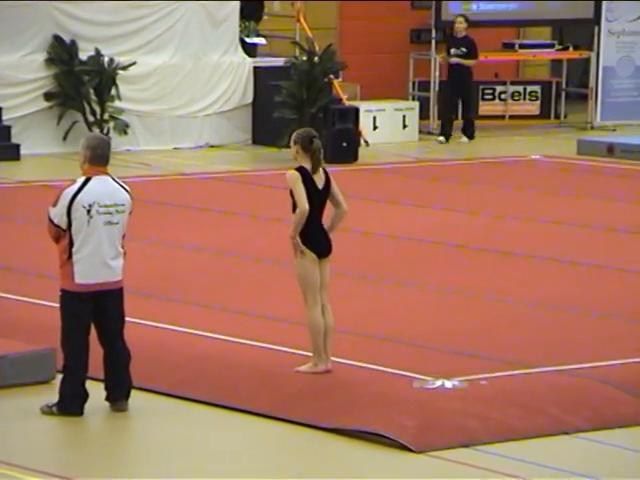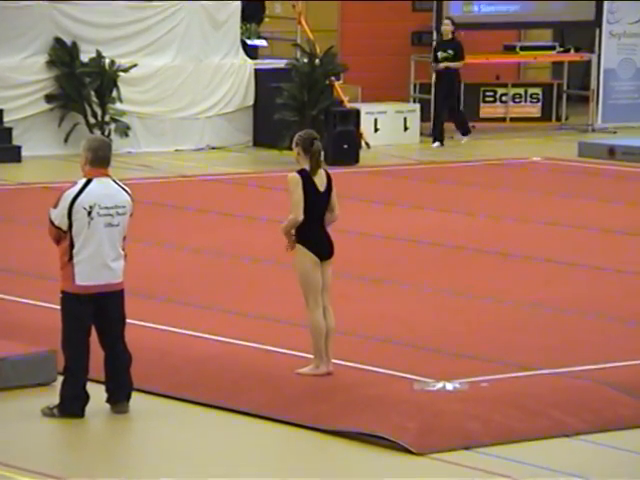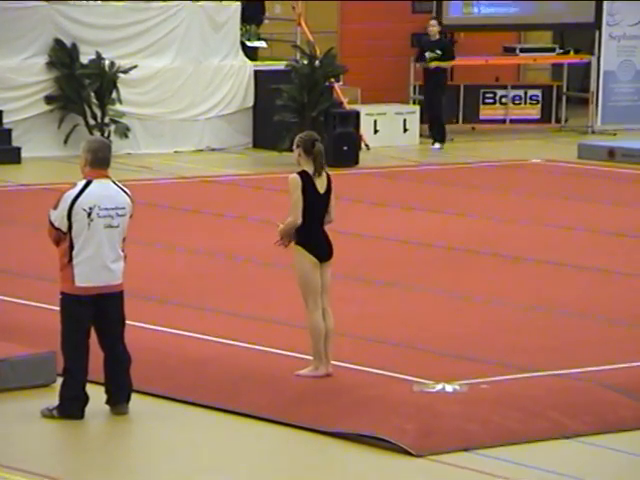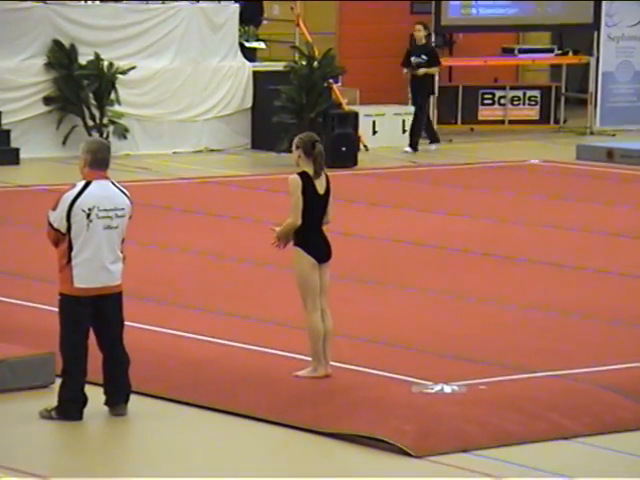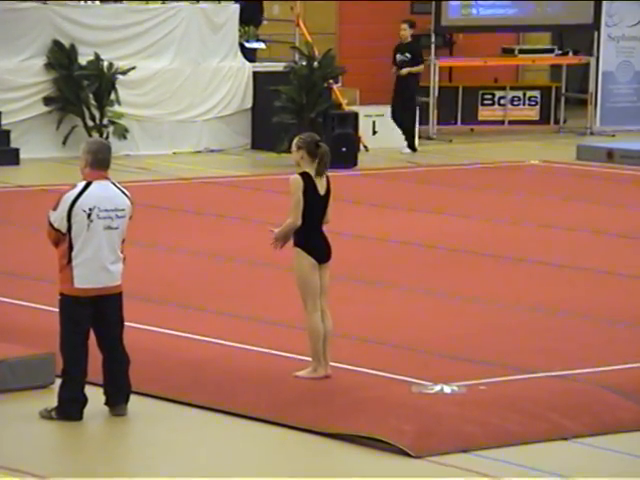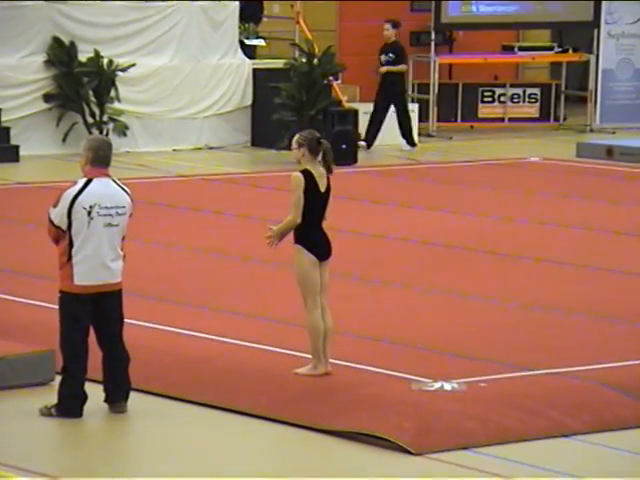
dt=0.2s
person 1, frame 1
left shoulder: (74, 193)
right shoulder: (123, 193)
left elbow: (54, 232)
left hip: (78, 281)
right hip: (112, 279)
left knee: (75, 344)
right knee: (114, 340)
left ankle: (71, 402)
right ankle: (119, 396)
person 1, frame 2
left shoulder: (74, 195)
right shoulder: (124, 194)
left elbow: (55, 233)
left hip: (79, 283)
right hip: (113, 280)
left knee: (76, 346)
right knee: (115, 342)
left ankle: (72, 404)
right ankle: (120, 397)
person 1, frame 3
left shoulder: (74, 196)
right shoulder: (124, 196)
left elbow: (55, 235)
left hip: (78, 284)
right hip: (112, 282)
left knee: (75, 347)
right knee: (114, 343)
left ankle: (71, 406)
right ankle: (120, 399)
person 1, frame 4
left shoulder: (73, 197)
right shoulder: (123, 197)
left elbow: (53, 235)
left hip: (77, 284)
right hip: (111, 283)
left knee: (74, 348)
right knee: (113, 343)
left ankle: (70, 407)
right ankle: (118, 400)
person 1, frame 5
left shoulder: (74, 197)
right shoulder: (123, 197)
left elbow: (54, 236)
left hip: (77, 285)
right hip: (111, 283)
left knee: (74, 348)
right knee: (113, 344)
left ankle: (70, 407)
right ankle: (118, 400)
person 1, frame 6
left shoulder: (74, 194)
right shoulder: (124, 195)
left elbow: (54, 233)
left hip: (77, 282)
right hip: (111, 281)
left knee: (74, 345)
right knee: (112, 341)
left ankle: (70, 404)
right ankle: (118, 397)
person 2, frame 1
left shoulder: (295, 175)
right shoulder: (324, 174)
left elbow: (303, 209)
right elbow: (342, 209)
left wrist: (294, 235)
right wrist: (326, 231)
left hip: (308, 242)
right hip: (324, 240)
left knee: (312, 304)
right knee: (323, 302)
left ankle: (318, 361)
right ankle: (325, 358)
person 2, frame 2
left shoulder: (296, 177)
right shoulder: (326, 176)
left elbow: (298, 216)
right elbow: (333, 215)
left wrist: (286, 230)
left hip: (308, 246)
right hip: (325, 242)
left knee: (313, 306)
right knee: (324, 304)
left ankle: (319, 363)
right ankle: (326, 360)
person 2, frame 3
left shoulder: (296, 179)
right shoulder: (326, 177)
left elbow: (296, 219)
right elbow: (329, 217)
left wrist: (284, 231)
left hip: (307, 247)
right hip: (324, 244)
left knee: (313, 308)
right knee: (324, 306)
left ankle: (318, 365)
right ankle: (325, 362)
person 2, frame 4
left shoulder: (297, 180)
right shoulder: (324, 178)
left elbow: (295, 220)
right elbow: (326, 218)
left wrist: (282, 233)
left hip: (306, 248)
right hip: (323, 245)
left knee: (311, 309)
right knee: (322, 307)
left ankle: (317, 366)
right ankle: (324, 363)
person 2, frame 5
left shoulder: (298, 180)
right shoulder: (324, 179)
left elbow: (296, 220)
left wrist: (280, 234)
right wrist: (289, 234)
left hip: (306, 248)
right hip: (323, 245)
left knee: (312, 309)
right knee: (322, 307)
left ankle: (317, 366)
right ankle: (324, 363)
person 2, frame 6
left shoulder: (299, 178)
right shoulder: (324, 176)
left elbow: (296, 218)
left wrist: (278, 231)
right wrist: (285, 231)
left hip: (307, 246)
right hip: (323, 242)
left knee: (312, 307)
right knee: (322, 305)
left ankle: (317, 363)
right ankle: (324, 360)
person 3, frame 1
left shoulder: (469, 42)
right shoulder: (451, 41)
left elbow: (473, 62)
left wrist: (458, 60)
right wrist: (446, 60)
left hip: (465, 78)
right hip: (452, 77)
left knee: (467, 106)
right knee: (448, 105)
left ankle: (469, 133)
right ankle: (444, 135)
person 3, frame 2
left shoulder: (456, 44)
right shoulder: (438, 44)
left elbow: (460, 64)
left wrist: (446, 64)
right wrist: (435, 67)
left hip: (453, 81)
right hip: (440, 80)
left knee: (453, 109)
right knee: (438, 109)
left ankle: (465, 131)
right ankle: (438, 139)
person 3, frame 3
left shoulder: (445, 44)
right shoulder: (424, 44)
left elbow: (450, 63)
right elbow: (420, 62)
left wrist: (437, 63)
left hip: (440, 81)
right hip: (428, 81)
left knee: (436, 109)
right knee: (430, 110)
left ankle: (439, 139)
right ankle: (437, 139)
person 3, frame 4
left shoulder: (430, 49)
right shoulder: (411, 50)
left elbow: (436, 69)
right elbow: (406, 67)
left wrist: (425, 70)
right wrist: (406, 71)
left hip: (426, 86)
right hip: (415, 85)
left knee: (419, 114)
right knee: (423, 114)
left ankle: (413, 145)
right ankle: (434, 139)
person 3, frame 5
left shoulder: (415, 47)
right shoulder: (398, 47)
left elbow: (421, 67)
left wrist: (408, 70)
right wrist: (394, 70)
left hip: (411, 84)
right hip: (399, 83)
left knee: (408, 114)
right knee: (395, 113)
left ankle: (411, 145)
right ankle: (410, 136)
person 3, frame 6
left shoulder: (398, 47)
right shoulder: (384, 47)
left elbow: (404, 66)
left wrist: (387, 69)
right wrist: (381, 69)
left hip: (397, 85)
right hip: (384, 84)
left knee: (402, 114)
right knee: (377, 113)
left ankle: (410, 142)
right ankle: (367, 141)
